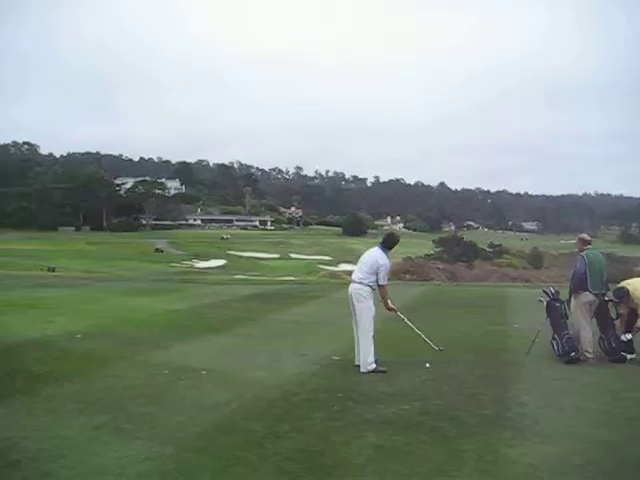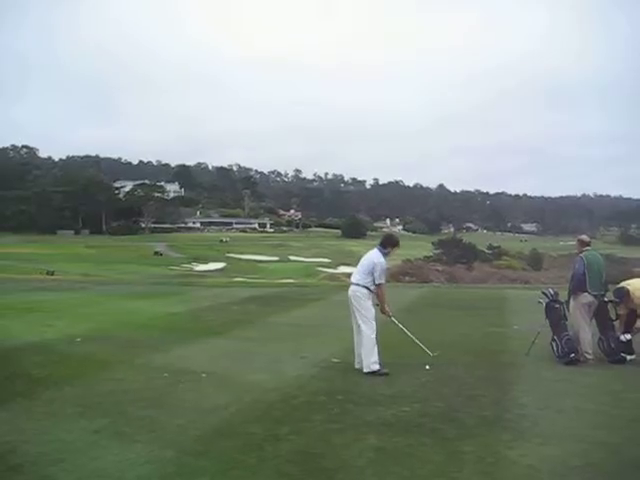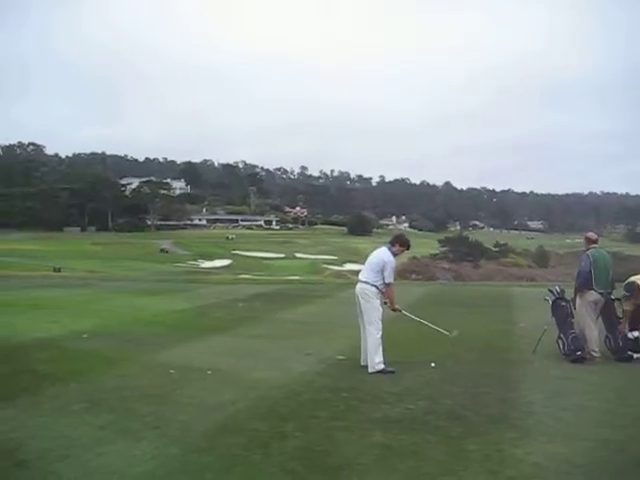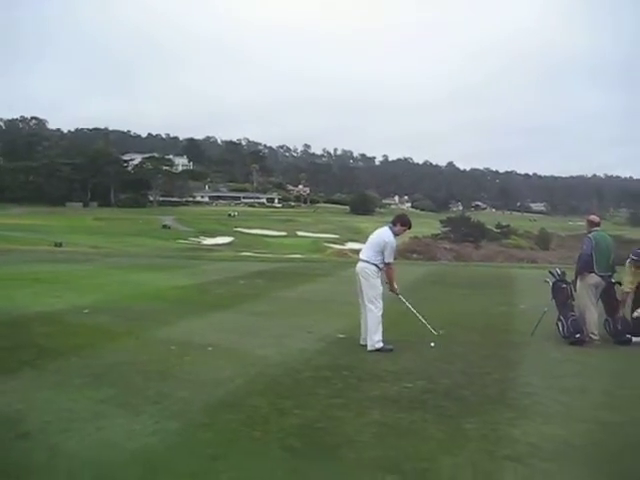
dt=0.4s
person 1, frame 1
left shoulder: (372, 251)
right shoulder: (384, 261)
right elbow: (382, 286)
left wrist: (387, 299)
right wrist: (387, 304)
left hip: (354, 287)
right hip: (363, 291)
left knee: (360, 327)
right knee: (366, 329)
left ankle: (361, 359)
right ankle: (367, 365)
person 1, frame 2
left shoulder: (373, 253)
right shoulder: (380, 261)
right elbow: (379, 286)
left wrist: (381, 302)
right wrist: (383, 307)
left hip: (355, 290)
right hip: (362, 293)
left knee: (360, 329)
right knee: (369, 329)
left ankle: (361, 362)
right ankle: (371, 366)
person 1, frame 3
left shoulder: (380, 251)
right shoulder: (389, 259)
right elbow: (389, 285)
left wrist: (386, 299)
right wrist: (394, 304)
left hip: (362, 288)
right hip: (369, 291)
left knee: (367, 327)
right knee: (374, 329)
left ankle: (367, 359)
right ankle: (376, 365)
person 1, frame 4
left shoulder: (382, 231)
right shoulder: (390, 240)
right elbow: (388, 265)
left wrist: (390, 281)
right wrist: (392, 285)
left hip: (363, 266)
right hip: (370, 270)
left knee: (367, 306)
right knee: (375, 307)
left ankle: (366, 338)
right ankle: (375, 343)
person 2, frame 1
left shoulder: (582, 256)
right shoulder: (600, 256)
left elbow: (578, 275)
right elbow: (604, 276)
left wrist: (572, 291)
right wrist: (603, 291)
left hip: (583, 294)
right hip: (597, 295)
left knee: (582, 325)
right knee: (586, 323)
left ankle: (587, 354)
right ankle: (586, 350)
person 2, frame 2
left shoulder: (581, 258)
right shoulder: (599, 257)
left elbow: (577, 276)
right elbow: (603, 277)
left wrist: (572, 292)
right wrist: (602, 292)
left hip: (582, 295)
right hip: (596, 296)
left knee: (581, 326)
right knee: (586, 325)
left ankle: (587, 355)
right ankle: (585, 351)
person 2, frame 3
left shoulder: (588, 255)
right shoulder: (606, 255)
left elbow: (583, 274)
right elbow: (610, 275)
left wrist: (577, 290)
right wrist: (609, 291)
left hip: (588, 293)
right hip: (602, 294)
left knee: (588, 324)
right knee: (592, 322)
left ankle: (594, 352)
right ankle: (592, 349)
person 2, frame 4
left shoulder: (590, 238)
right shoulder: (608, 239)
left elbow: (584, 257)
right elbow: (611, 259)
left wrist: (578, 273)
right wrist: (610, 274)
left hip: (589, 276)
right hip: (603, 277)
left knee: (588, 306)
right knee: (592, 305)
left ankle: (593, 335)
right ankle: (592, 332)
